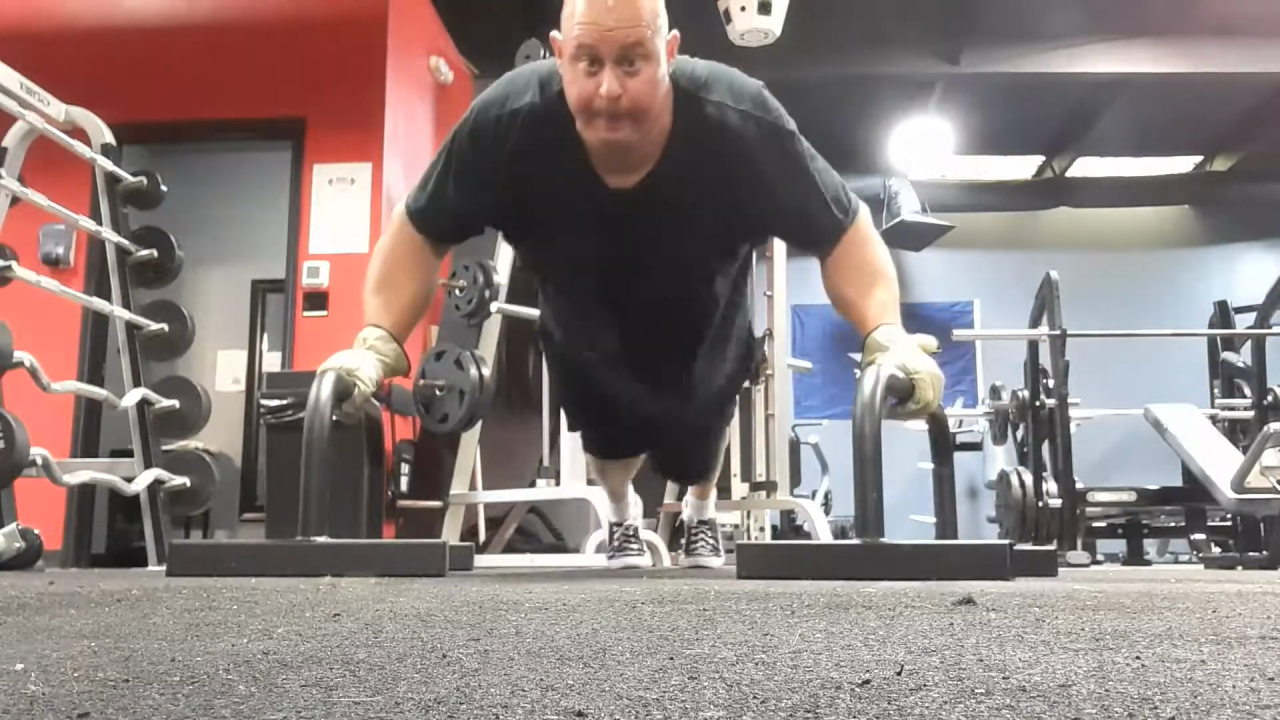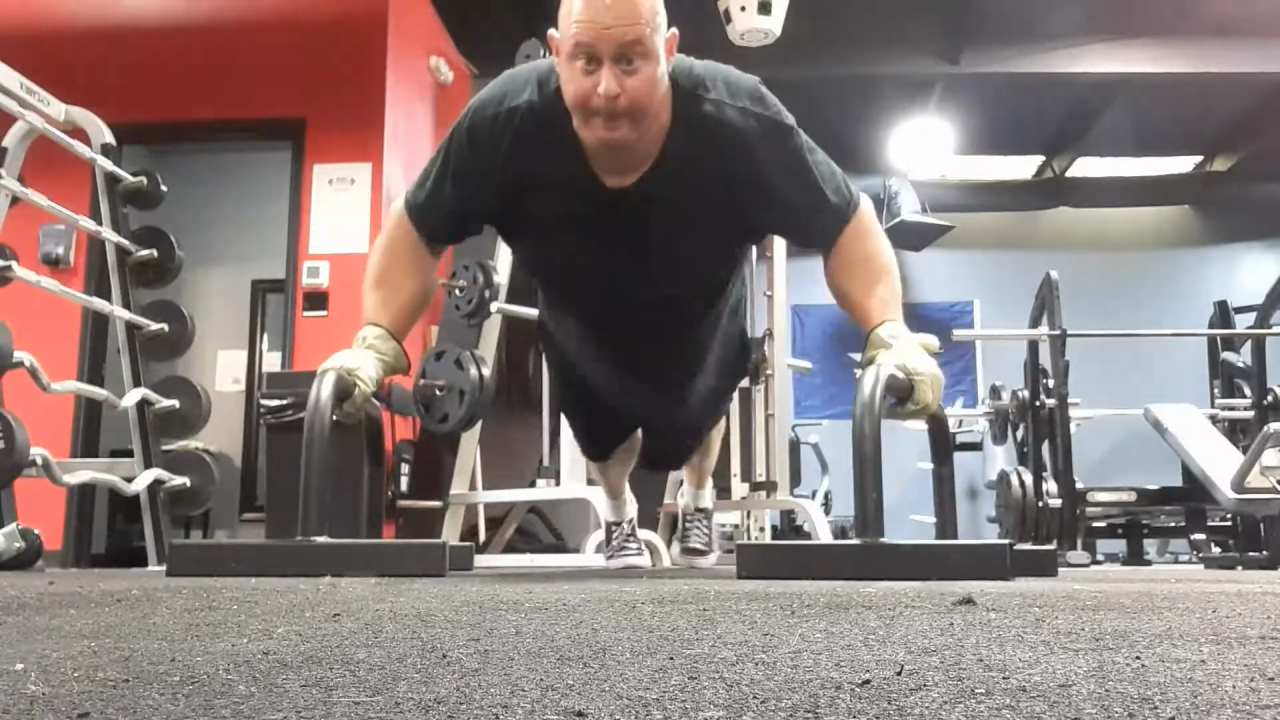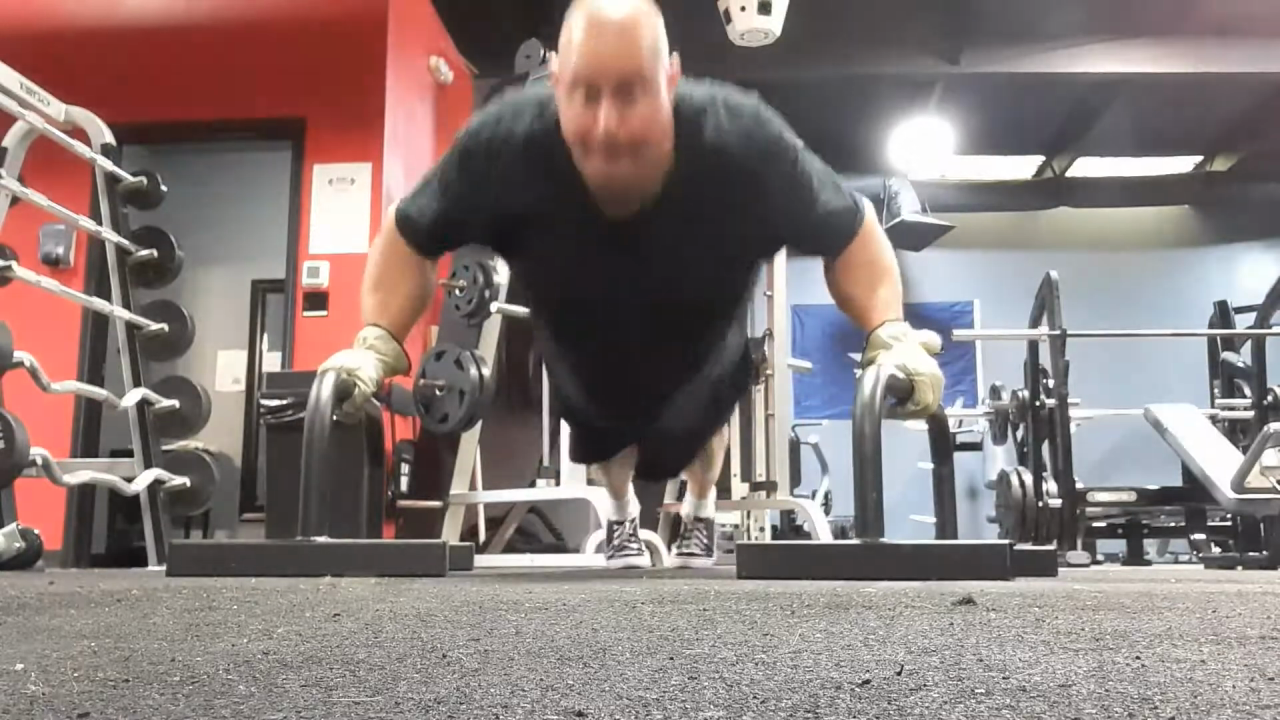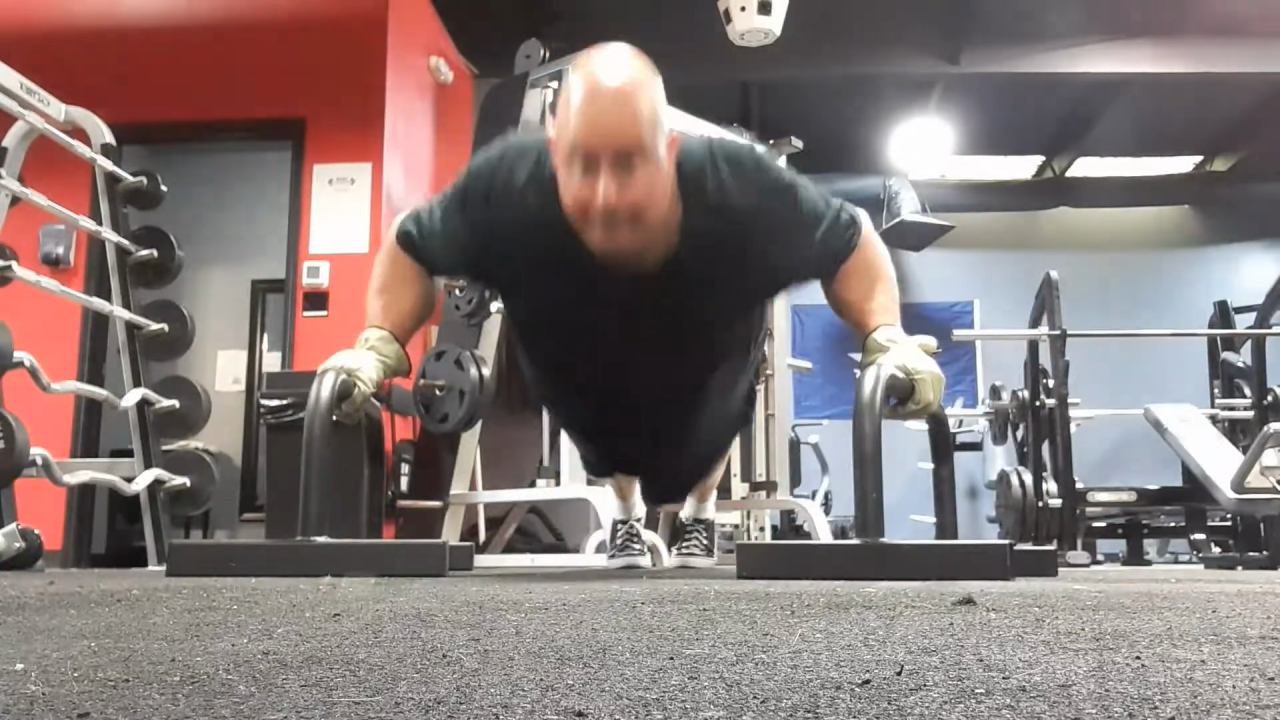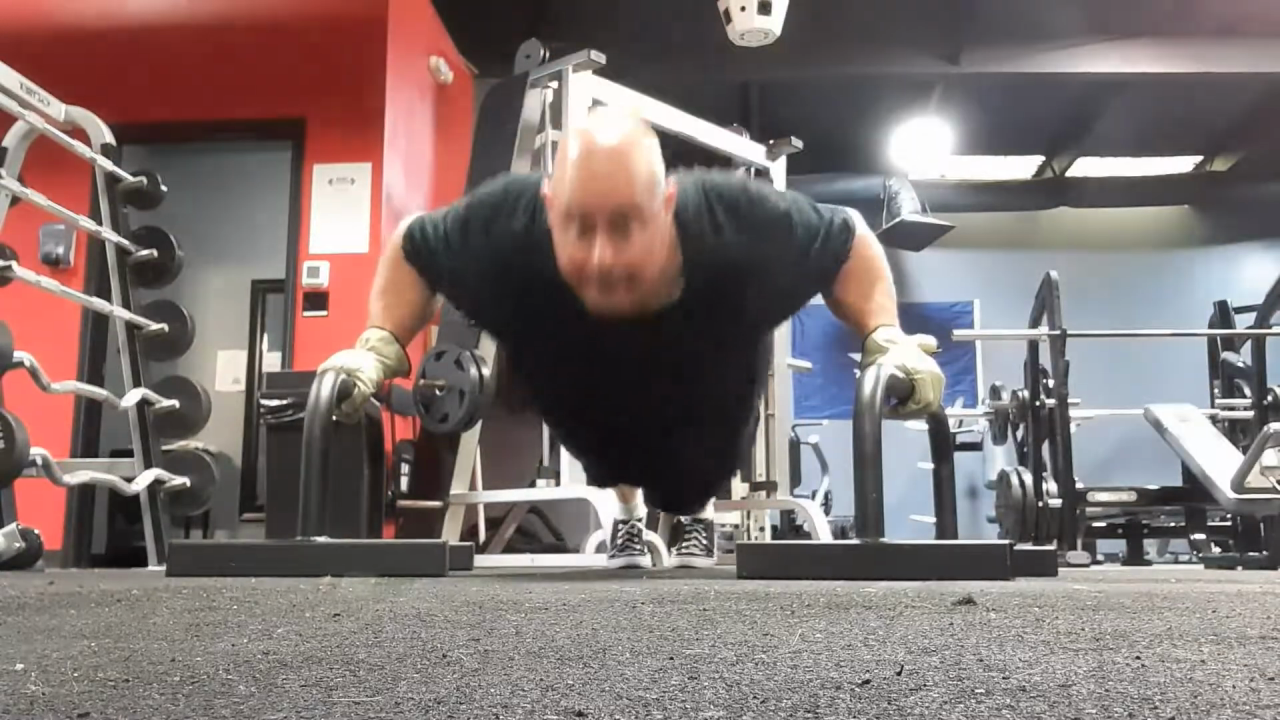
dt=0.1s
person 1, frame 1
left shoulder: (741, 121)
right shoulder: (505, 120)
left elbow: (843, 230)
right elbow: (419, 233)
left wrist: (889, 340)
right wrist: (376, 346)
left hip: (701, 328)
right hip: (585, 334)
left knee: (694, 443)
right knee: (607, 441)
left ankle: (700, 520)
right ankle: (624, 519)
person 1, frame 2
left shoulder: (739, 118)
right shoulder: (503, 118)
left elbow: (845, 223)
right elbow: (417, 229)
left wrist: (891, 336)
right wrist: (375, 344)
left hip: (695, 323)
right hip: (582, 329)
left knee: (690, 423)
right knee: (602, 436)
left ankle: (695, 505)
right ankle: (620, 517)
person 1, frame 3
left shoulder: (742, 143)
right shoulder: (503, 143)
left elbow: (849, 231)
right elbow: (409, 234)
left wrist: (893, 339)
right wrist: (373, 349)
left hip: (698, 352)
right hip: (583, 351)
left knee: (689, 442)
right knee: (605, 448)
left ankle: (697, 517)
right ankle: (621, 524)
person 1, frame 4
left shoulder: (743, 191)
right shoulder: (505, 189)
left elbow: (848, 243)
right elbow: (411, 246)
left wrist: (890, 341)
right wrist: (377, 348)
left hip: (703, 396)
right hip: (587, 390)
left knee: (695, 462)
right knee: (612, 460)
left ankle: (698, 517)
right ankle: (627, 519)
person 1, frame 5
left shoulder: (742, 228)
right shoulder: (501, 231)
left elbow: (847, 242)
right elbow: (412, 247)
left wrist: (889, 342)
right wrist: (378, 348)
left ankle: (696, 519)
right ankle: (628, 523)
